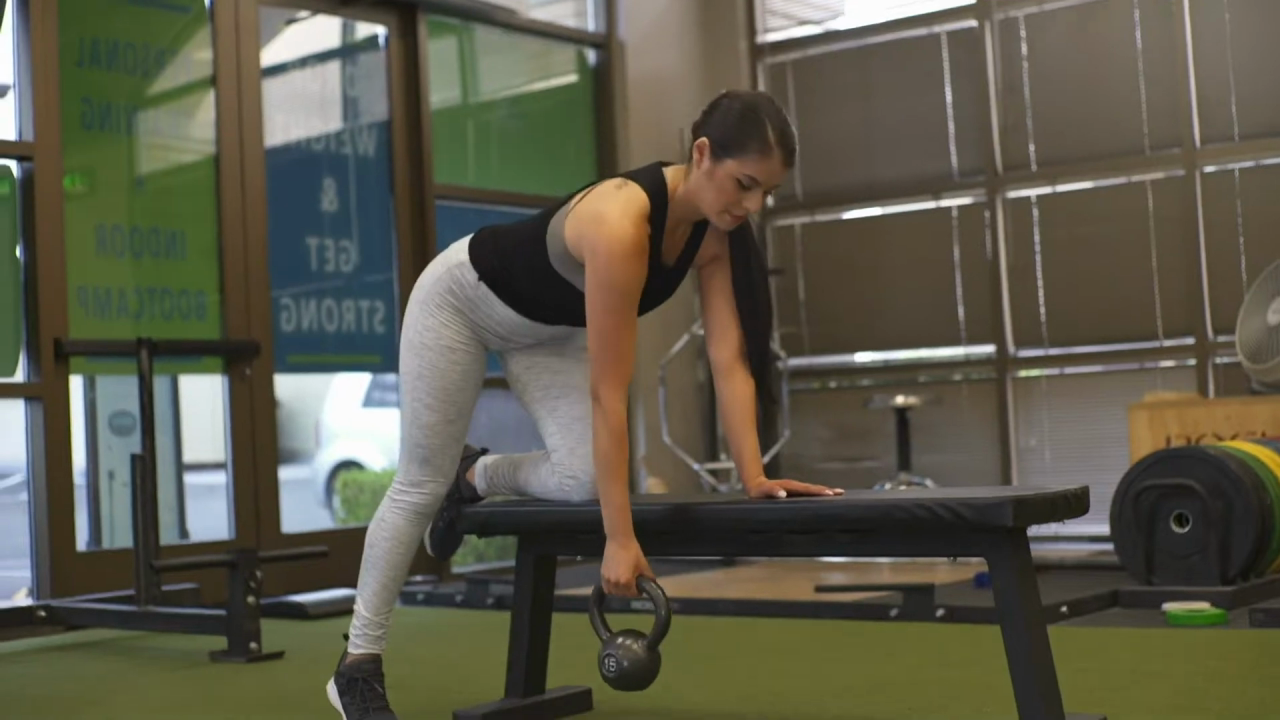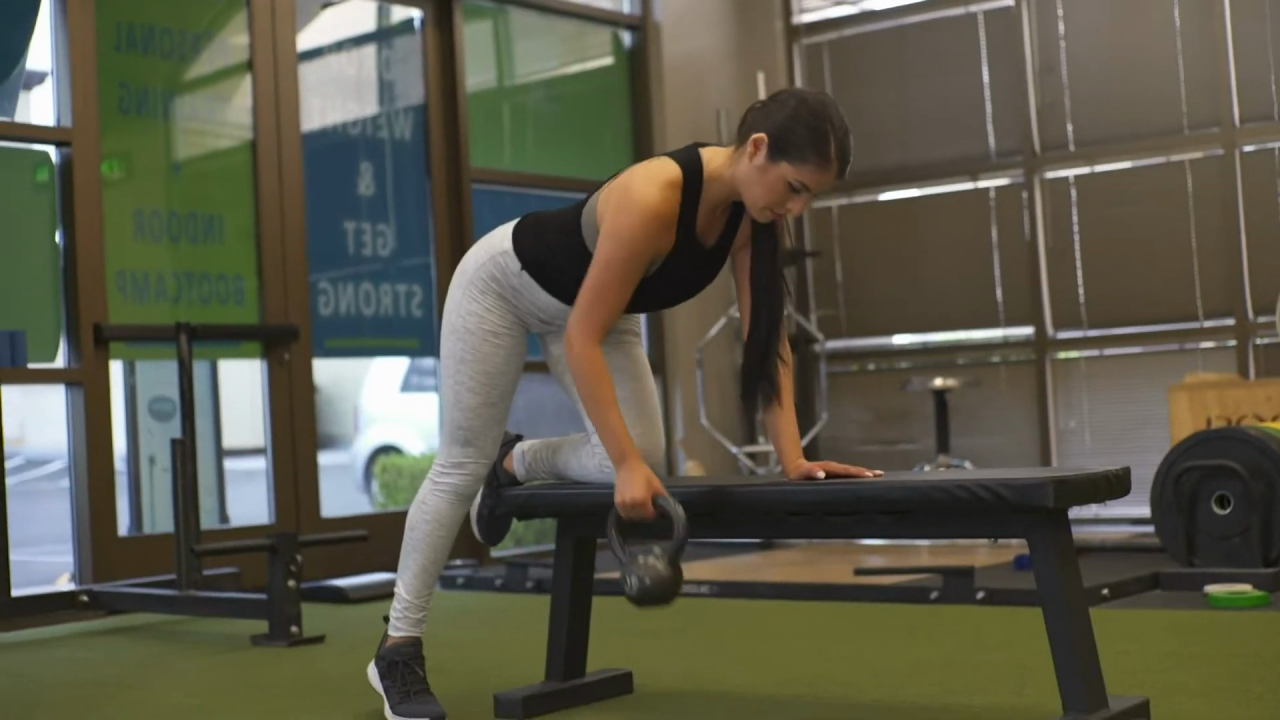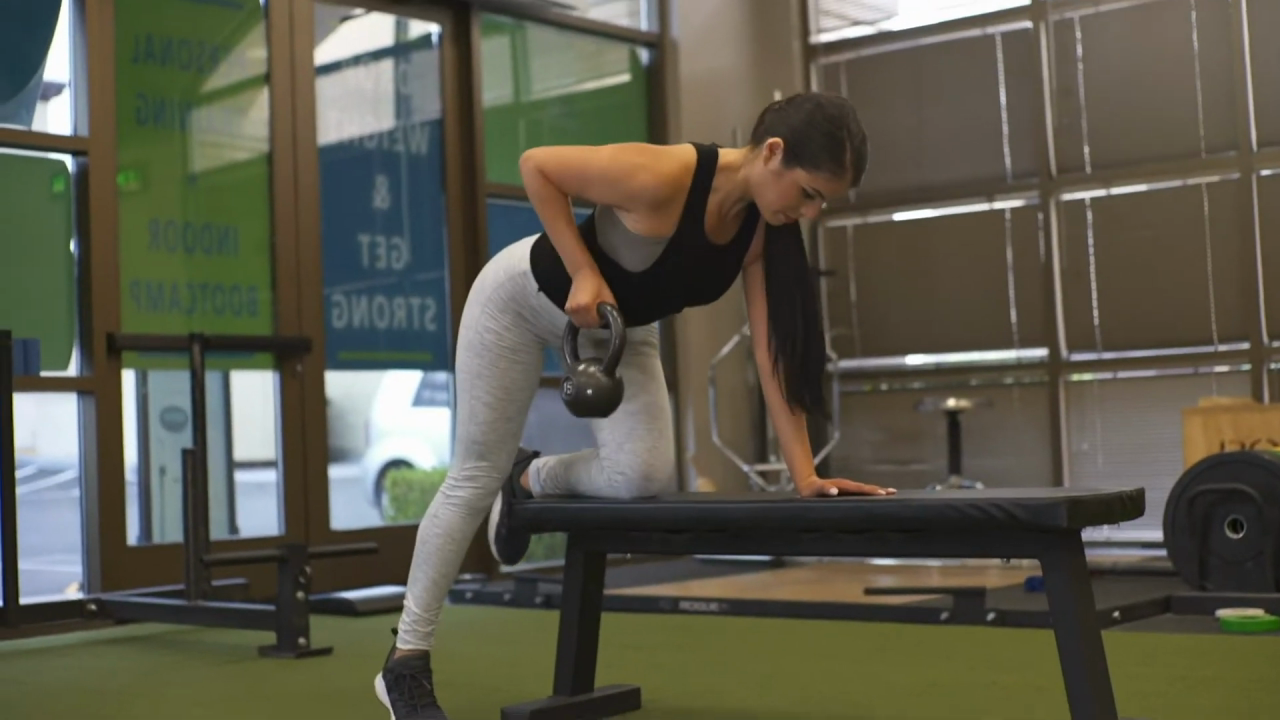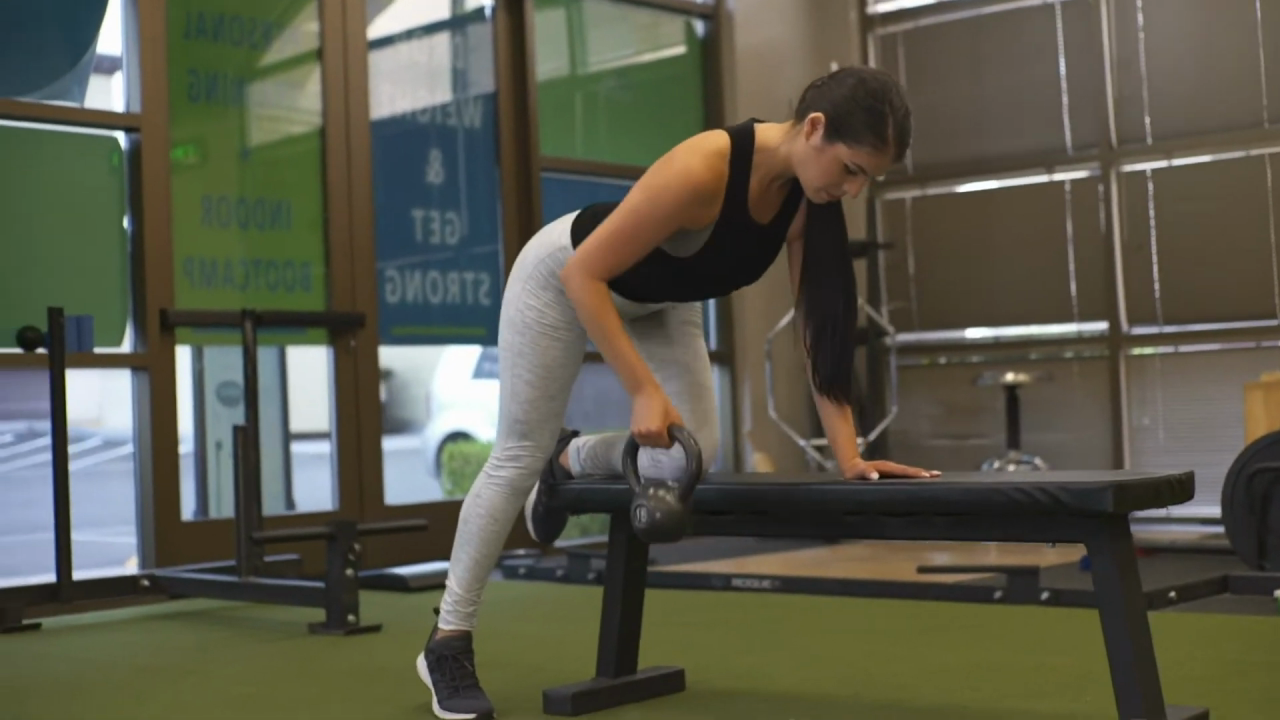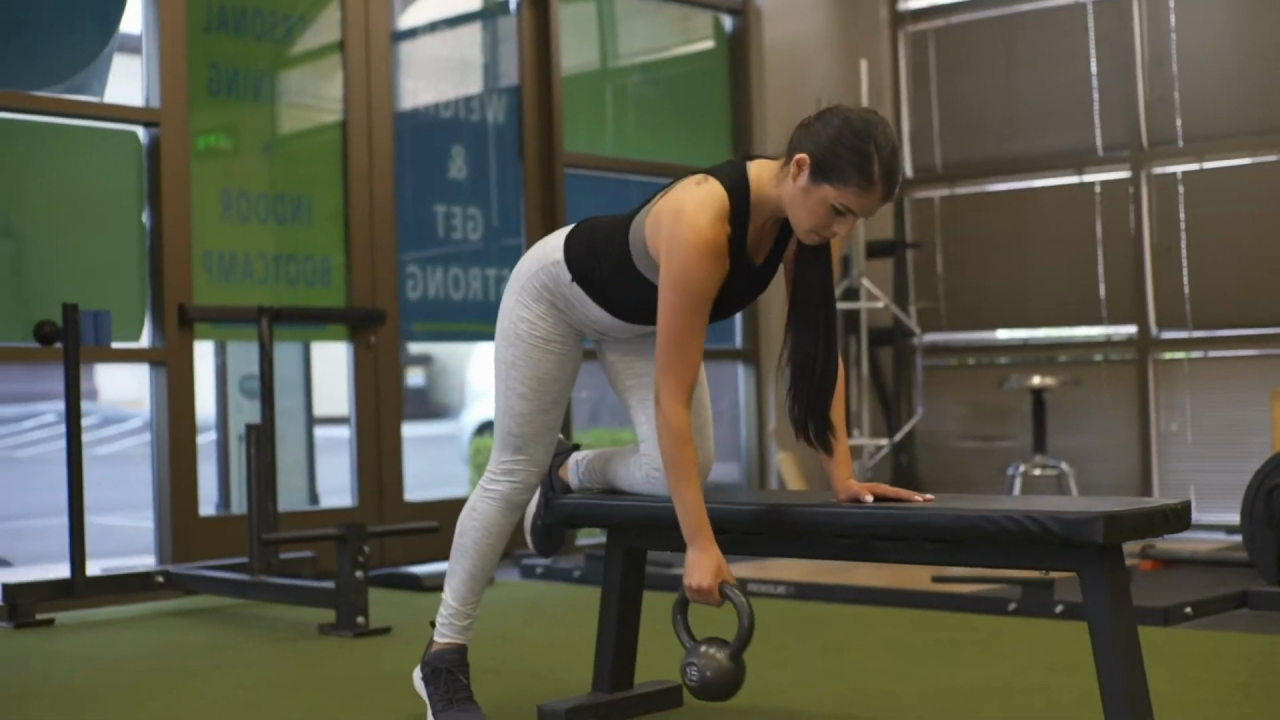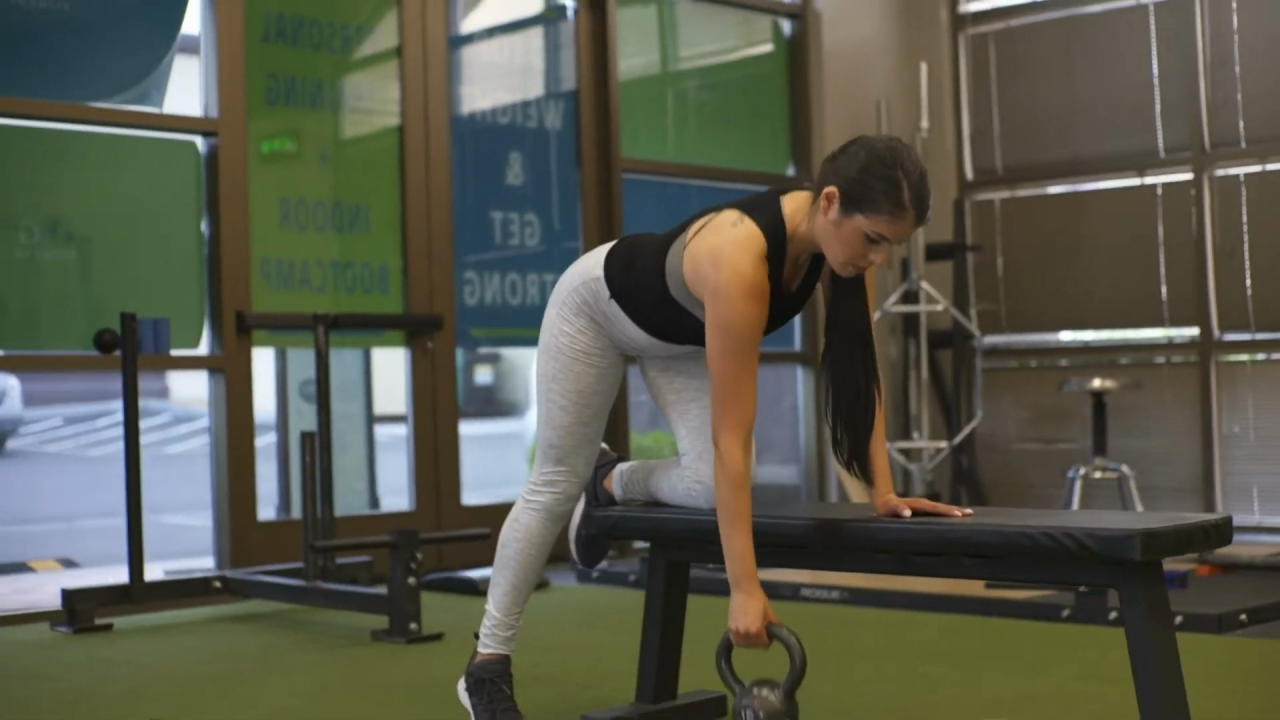
dt=0.7s
person 1, frame 1
left shoulder: (718, 229)
right shoulder: (619, 225)
left elbow: (730, 357)
right elbow: (607, 393)
left wrist: (754, 476)
right wrist: (620, 539)
left hip: (550, 327)
right hip: (463, 299)
left knee: (587, 480)
right knee: (422, 483)
left ankle: (476, 476)
right ankle: (358, 663)
person 1, frame 2
left shoulder: (753, 209)
right shoulder: (654, 195)
left elbow: (768, 336)
right elbow: (579, 340)
left wrist: (792, 457)
right wrist: (623, 467)
left hip: (591, 306)
right hip: (506, 281)
left knee: (641, 459)
right knee: (462, 465)
left ankle: (516, 461)
right ankle: (397, 648)
person 1, frame 3
left shoulder: (764, 222)
right shoulder: (662, 176)
left elbow: (774, 349)
right elbow: (536, 165)
left wrist: (804, 474)
right wrist: (584, 272)
left hip: (617, 323)
right hip: (523, 297)
left knee: (644, 477)
right knee: (477, 477)
left ankle: (532, 480)
right ankle: (405, 660)
person 1, frame 4
left shoulder: (811, 194)
right shoulder: (702, 169)
left elbow: (821, 325)
right elbow: (581, 273)
left wrist: (847, 455)
right wrist: (644, 389)
left hip: (658, 301)
right hip: (566, 279)
left knee: (688, 456)
right knee: (519, 457)
left ankle: (572, 458)
right ankle: (447, 642)
person 1, frame 5
left shoulder: (806, 209)
right shoulder: (700, 224)
left elbow: (819, 348)
right elbow: (671, 398)
left wrist: (843, 477)
right wrist: (699, 545)
left hip: (643, 313)
right hip: (559, 290)
left knee: (684, 473)
right knee: (515, 472)
left ankle: (571, 472)
right ankle: (443, 655)
person 1, frame 6
left shoulder: (839, 233)
right shoulder: (739, 261)
left elbow: (861, 372)
right elbow: (727, 437)
left wrist: (883, 492)
right wrist: (745, 589)
left hip: (688, 331)
right hip: (601, 306)
left knee: (720, 493)
right knee: (555, 486)
left ankle: (612, 481)
right ankle: (486, 666)
